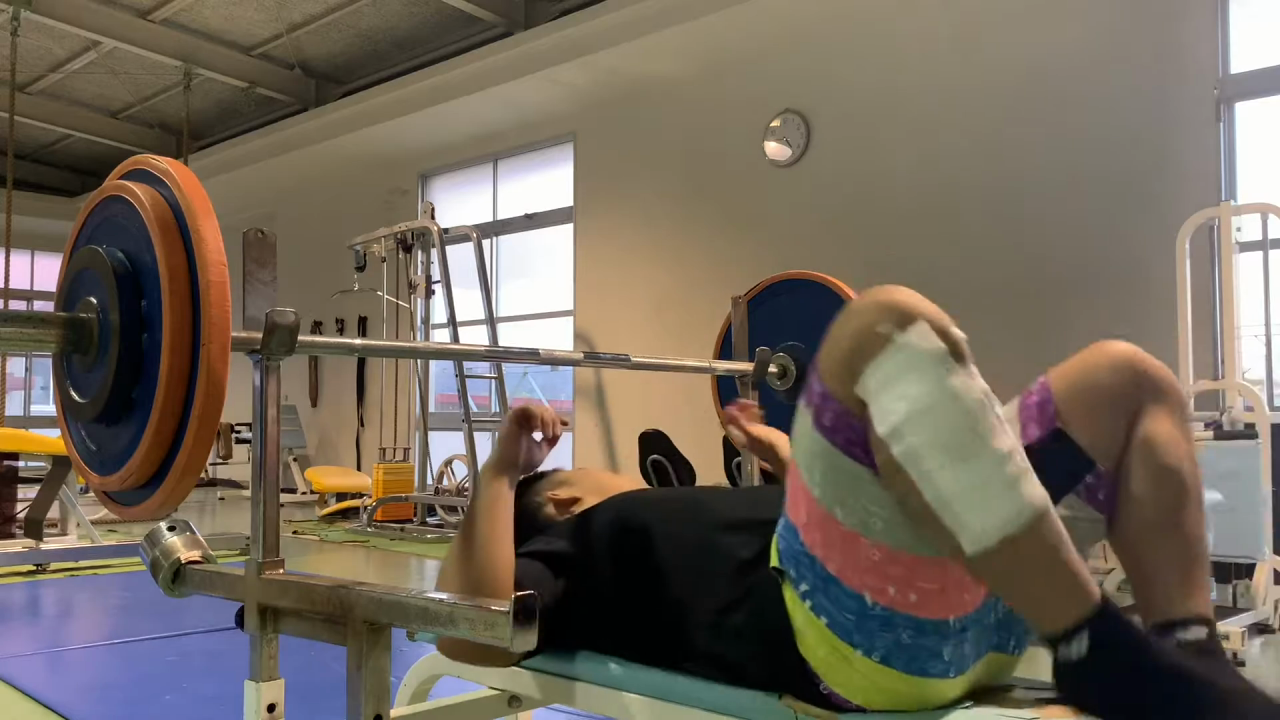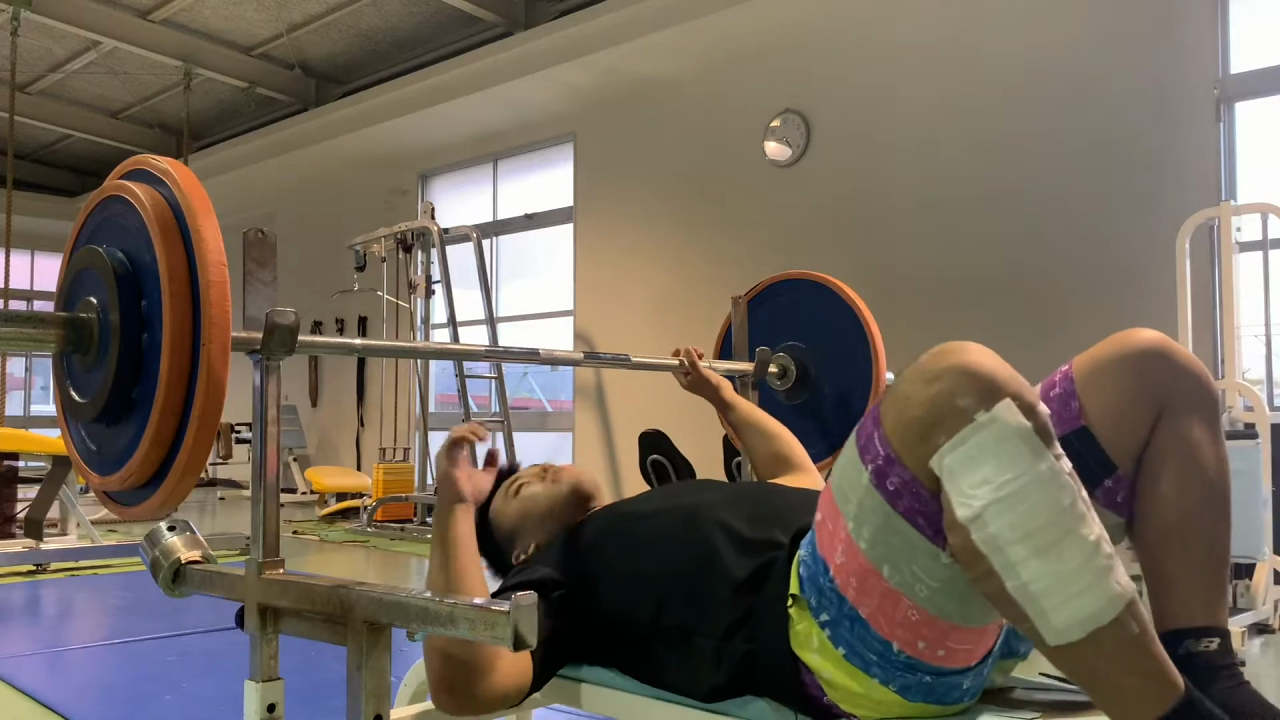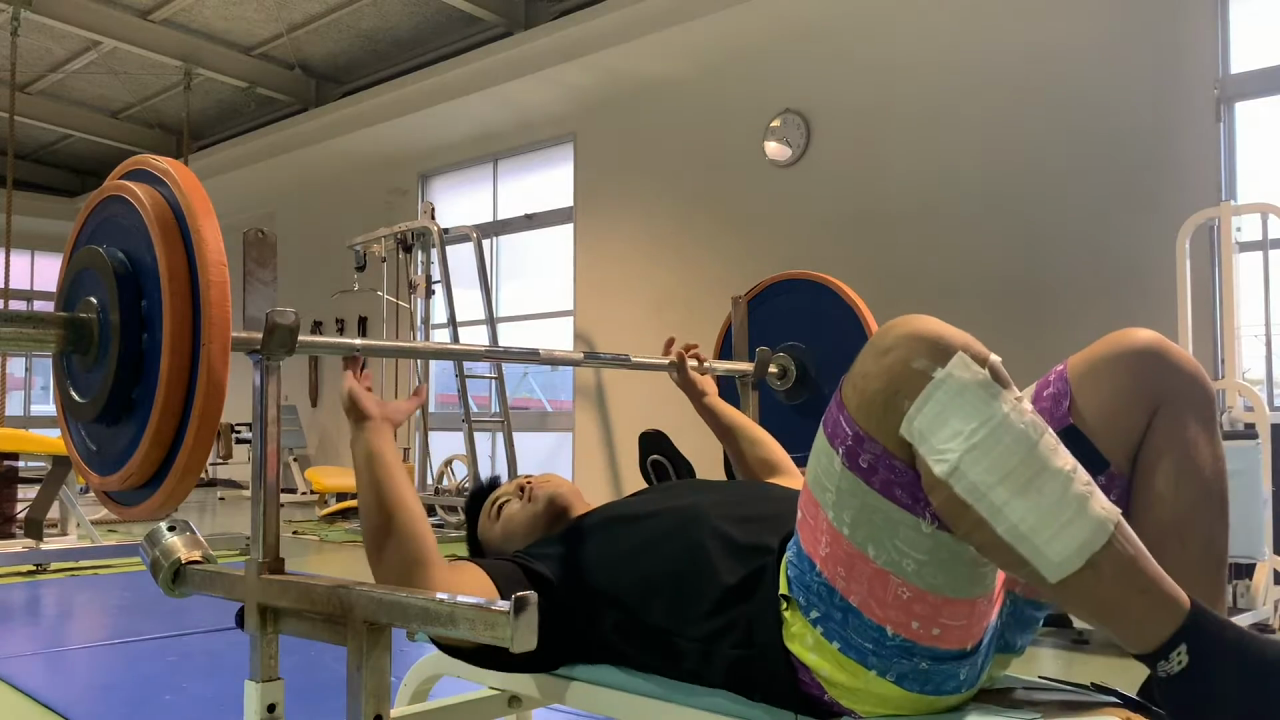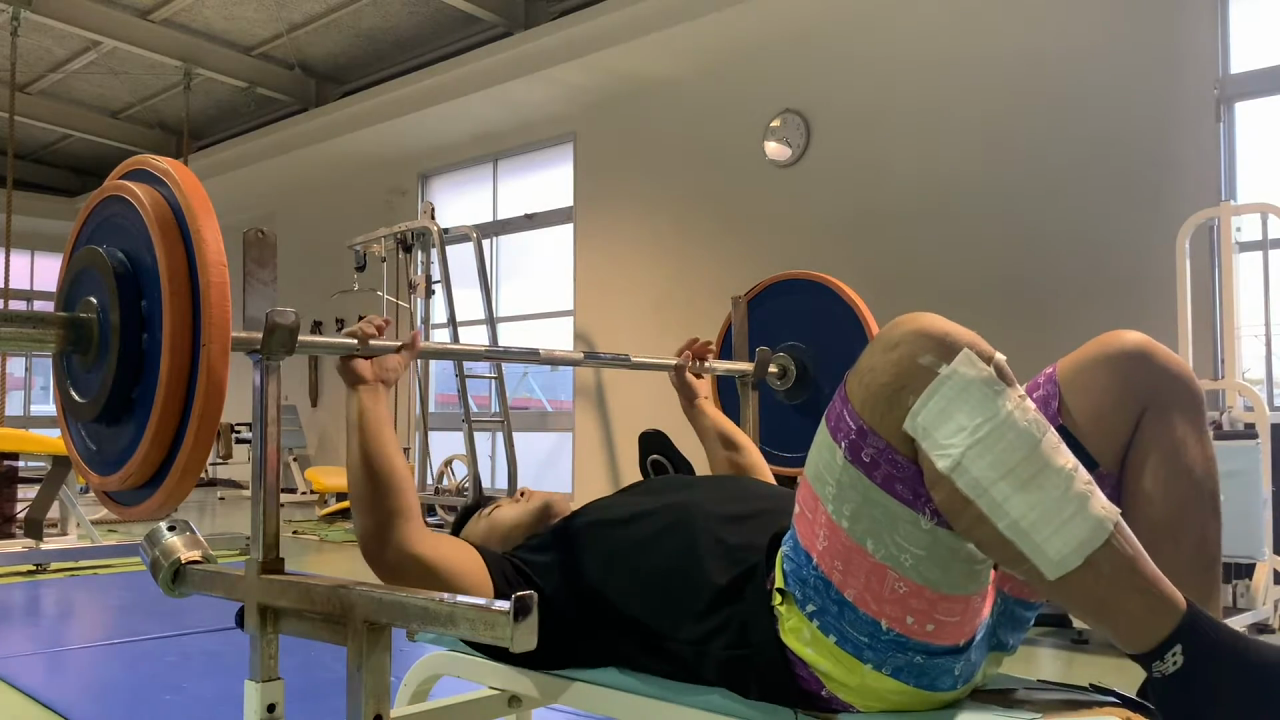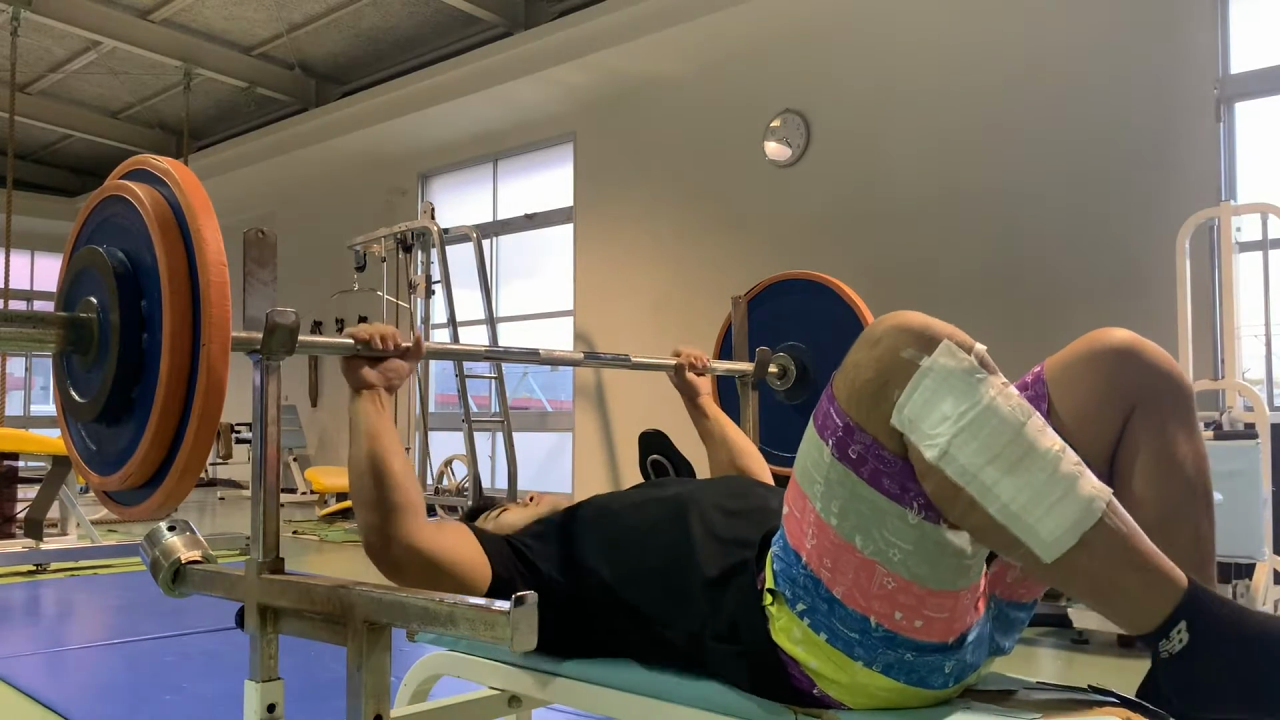
dt=0.5s
person 1, frame 1
left shoulder: (661, 525)
right shoulder: (570, 555)
right elbow: (471, 630)
left wrist: (774, 447)
right wrist: (499, 472)
left hip: (963, 613)
right hip: (864, 627)
left knee: (1126, 376)
right knee: (887, 323)
right ankle: (1099, 650)
person 1, frame 2
left shoulder: (670, 516)
right shoulder: (555, 577)
left elbow: (797, 474)
left wrist: (723, 399)
right wrist: (455, 515)
left hip: (977, 592)
right hip: (855, 635)
left knee: (1152, 370)
right knee: (959, 385)
person 1, frame 3
left shoulder: (663, 522)
right shoulder: (547, 580)
left elbow: (783, 481)
right elbow: (417, 588)
left wrist: (709, 403)
right wrist: (373, 433)
left hip: (965, 592)
right hip: (845, 629)
left knee: (1148, 370)
right knee: (917, 354)
person 1, frame 4
left shoulder: (633, 532)
right shoulder: (530, 587)
left elbow: (750, 487)
right elbow: (396, 546)
left wrist: (697, 404)
right wrist: (368, 393)
left hip: (962, 600)
right hip: (835, 626)
left knee: (1137, 371)
right knee: (925, 354)
person 1, frame 5
left shoulder: (634, 536)
right shoulder: (530, 573)
left elbow: (755, 494)
right elbow: (399, 540)
left wrist: (701, 403)
right wrist: (372, 394)
left hip: (950, 596)
right hip: (832, 620)
left knee: (1125, 369)
right knee: (906, 348)
right ankle: (1195, 637)
